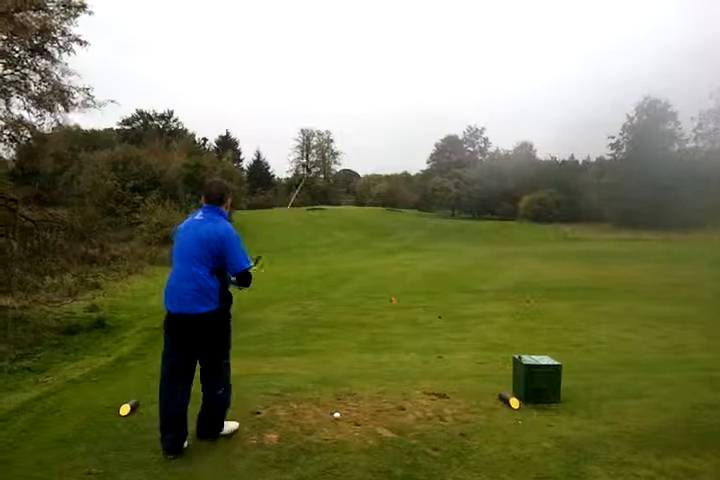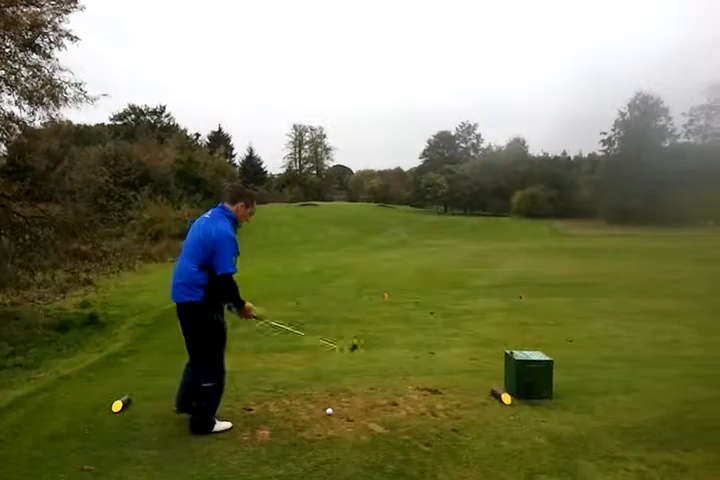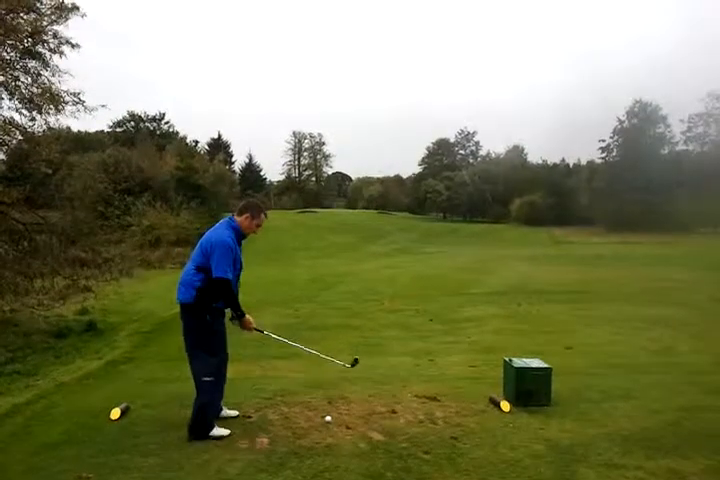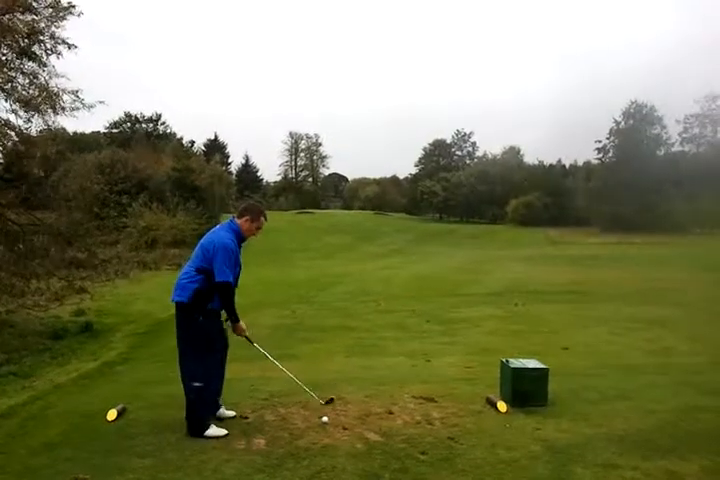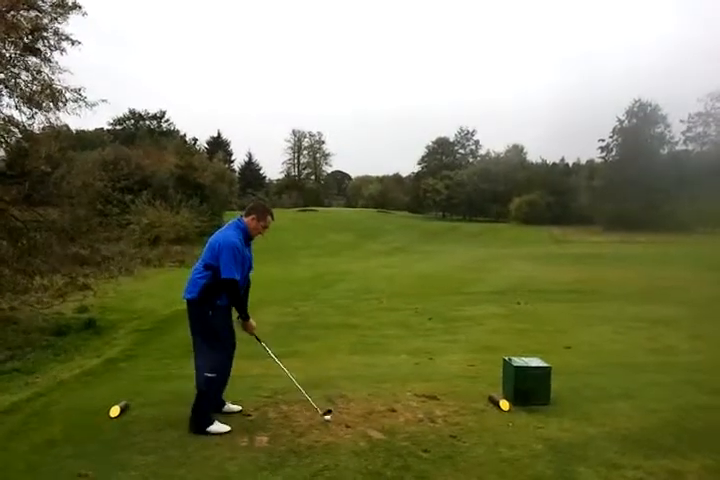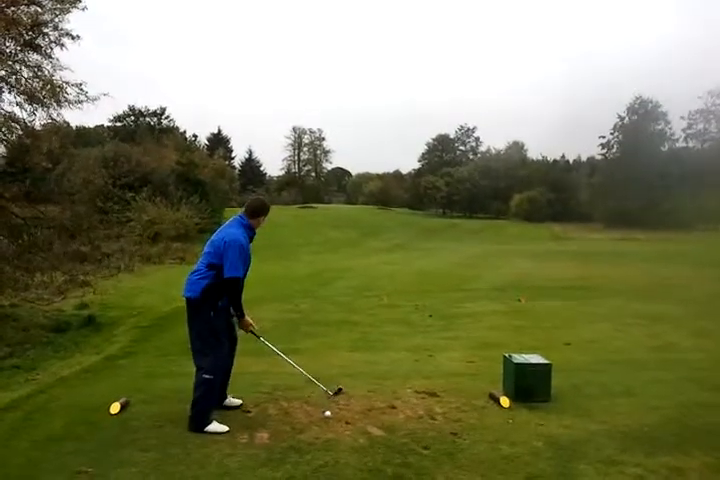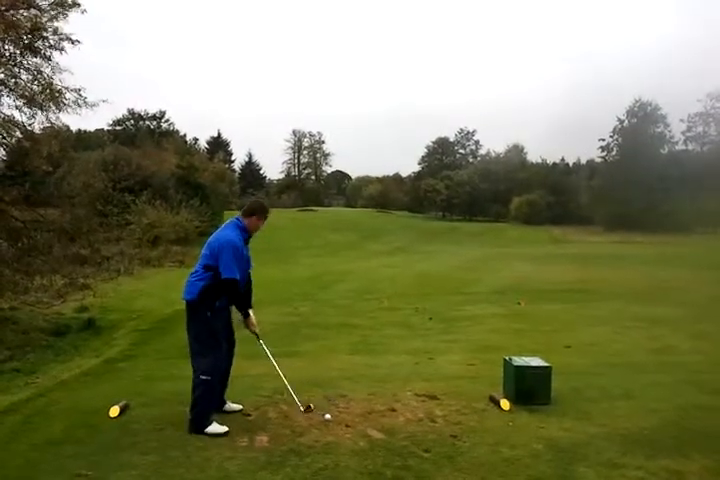
dt=0.5s
person 1, frame 1
left shoulder: (184, 226)
right shoulder: (225, 231)
right elbow: (242, 277)
right wrist: (243, 277)
left hip: (177, 309)
right hip: (209, 311)
left knee: (175, 375)
right knee: (215, 372)
left ankle: (172, 439)
right ankle: (210, 426)
person 1, frame 2
left shoulder: (205, 220)
right shoulder: (224, 232)
right elbow: (225, 279)
left wrist: (229, 300)
right wrist: (240, 305)
left hip: (187, 296)
right hip: (202, 302)
left knee: (199, 354)
right knee: (210, 361)
left ankle: (186, 401)
right ankle: (203, 421)
person 1, frame 3
left shoulder: (228, 233)
right shoulder: (224, 239)
left elbow: (228, 280)
right elbow: (222, 283)
left wrist: (235, 311)
right wrist: (240, 315)
left hip: (207, 303)
right hip: (199, 305)
left knee: (215, 357)
right knee: (211, 360)
left ankle: (212, 407)
right ankle: (202, 423)
person 1, frame 4
left shoulder: (228, 235)
right shoulder: (225, 242)
left elbow: (226, 283)
right elbow: (223, 286)
left wrist: (231, 316)
right wrist: (235, 320)
left hip: (204, 303)
right hip: (194, 305)
left knee: (217, 351)
right knee: (200, 361)
left ankle: (210, 406)
right ankle: (198, 422)
person 1, frame 5
left shoulder: (241, 237)
right shoulder: (230, 240)
left elbow: (242, 279)
right elbow: (230, 283)
left wrist: (243, 313)
right wrist: (245, 317)
left hip: (218, 301)
right hip: (204, 301)
left knee: (225, 349)
right knee: (212, 356)
left ankle: (215, 401)
right ankle: (202, 419)
person 1, frame 6
left shoulder: (238, 231)
right shoulder: (236, 239)
left elbow: (234, 279)
right elbow: (232, 282)
left wrist: (237, 311)
right wrist: (241, 315)
left hip: (214, 297)
right hip: (204, 300)
left knee: (227, 344)
right knee: (211, 356)
left ankle: (217, 395)
right ankle: (200, 419)
person 1, frame 7
left shoulder: (238, 235)
right shoulder: (230, 240)
left elbow: (244, 276)
right elbow: (231, 283)
left wrist: (249, 309)
right wrist: (245, 316)
left hip: (216, 301)
right hip: (203, 302)
left knee: (225, 349)
right knee: (210, 357)
left ankle: (216, 400)
right ankle: (200, 420)
